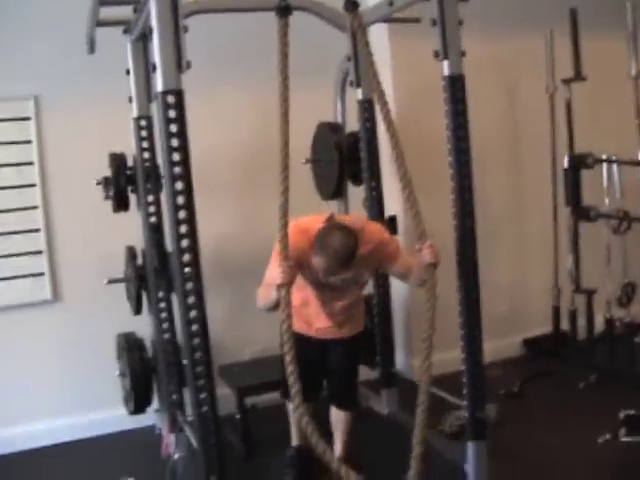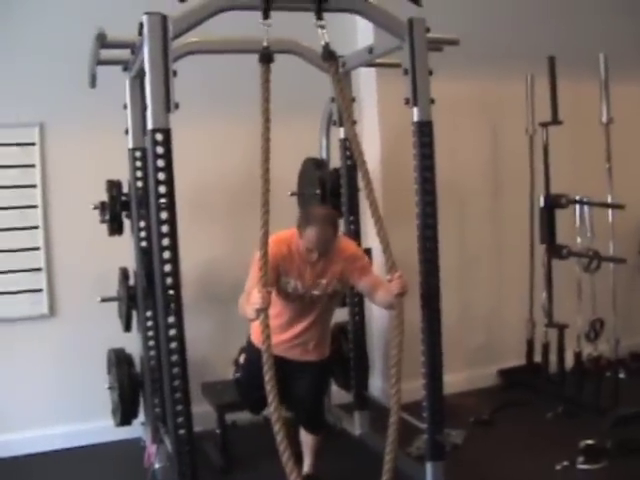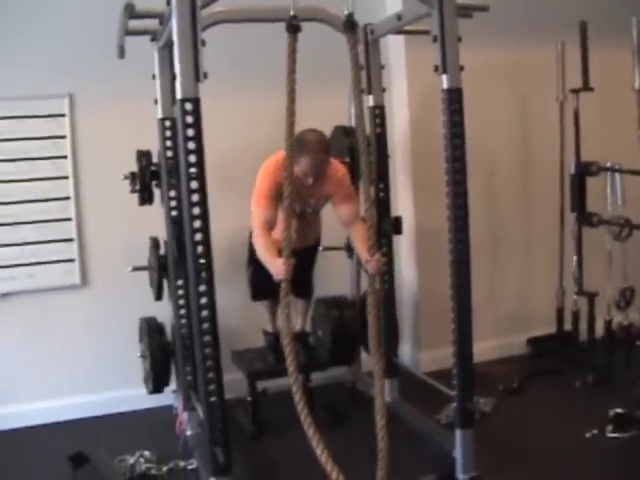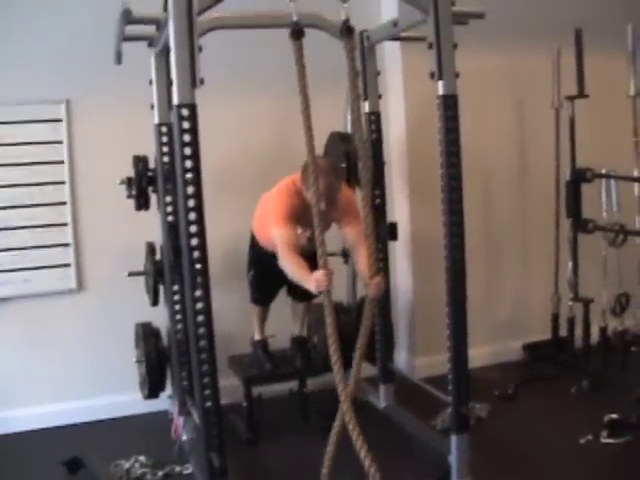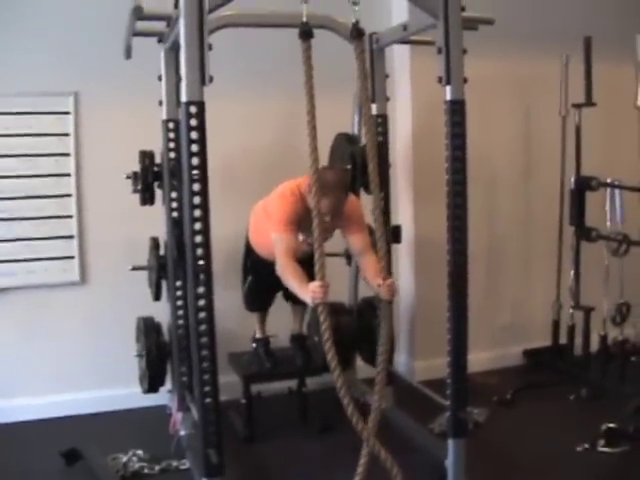
dt=1s
person 1, frame 1
left shoulder: (375, 239)
right shoulder: (297, 235)
left elbow: (410, 273)
right elbow: (263, 300)
left wrist: (424, 263)
right wrist: (276, 288)
left hip: (346, 326)
right hip: (302, 323)
left knee: (343, 393)
right knee: (298, 389)
left ankle: (339, 456)
right ankle: (296, 447)
person 1, frame 2
left shoulder: (348, 253)
right shoulder: (276, 247)
left elbow: (376, 291)
right elbow: (245, 301)
left wrist: (392, 292)
right wrist: (252, 307)
left hip: (311, 350)
right hip: (267, 343)
left knee: (310, 415)
right knee: (249, 398)
right ankle: (246, 362)
person 1, frame 3
left shoulder: (337, 174)
right shoulder: (273, 170)
left elbow: (352, 221)
right elbow: (261, 228)
left wrist: (366, 256)
right wrist: (273, 264)
left hip: (307, 238)
right hip: (272, 239)
left knee: (303, 287)
right knee: (266, 288)
left ankle: (299, 332)
right ankle: (272, 329)
person 1, frame 4
left shoulder: (345, 198)
right shoulder: (284, 195)
left elbow: (357, 243)
right elbow: (286, 253)
left wrist: (368, 278)
right wrist: (310, 280)
left hip: (308, 242)
right hip: (269, 241)
left knee: (304, 292)
right knee: (262, 293)
left ankle: (299, 337)
right ankle: (258, 339)
person 1, frame 5
left shoulder: (350, 206)
right shoulder: (286, 199)
left elbow: (363, 252)
right elbow: (283, 259)
left wrist: (378, 282)
right wrist: (306, 292)
left hip: (304, 248)
right hip: (264, 246)
left knee: (301, 293)
right knee: (258, 297)
left ankle: (298, 335)
right ankle: (260, 337)
